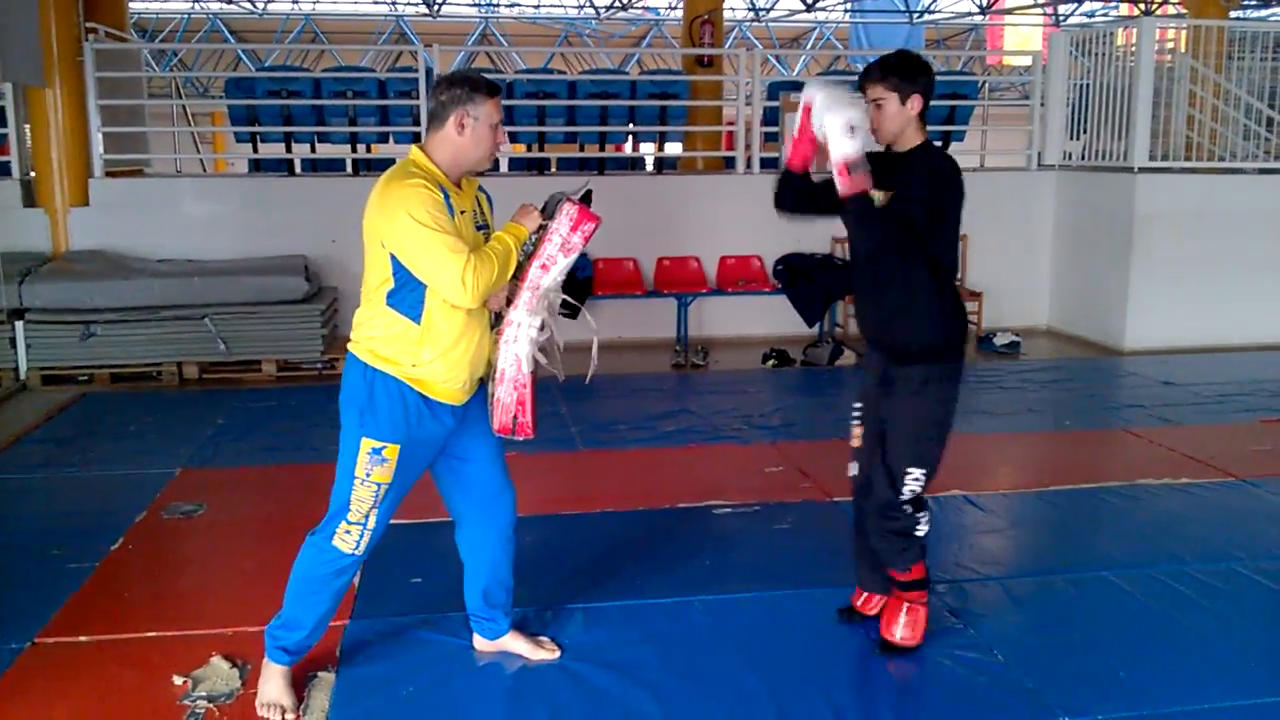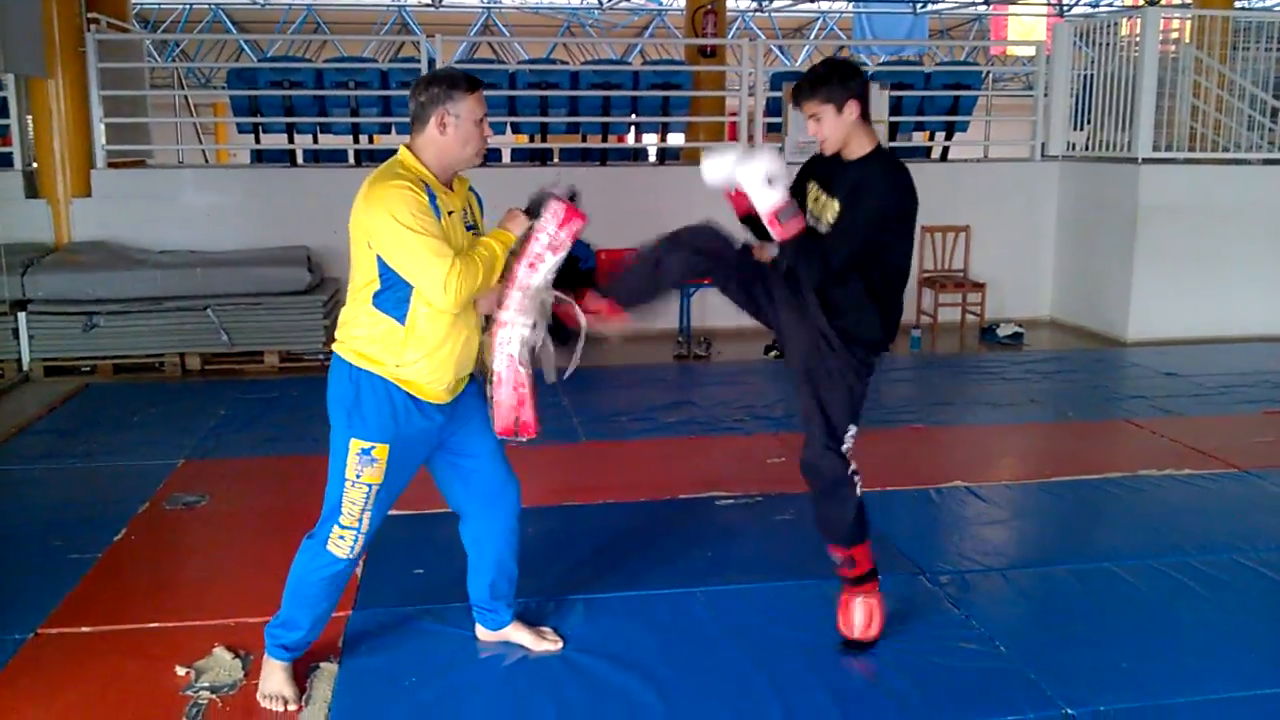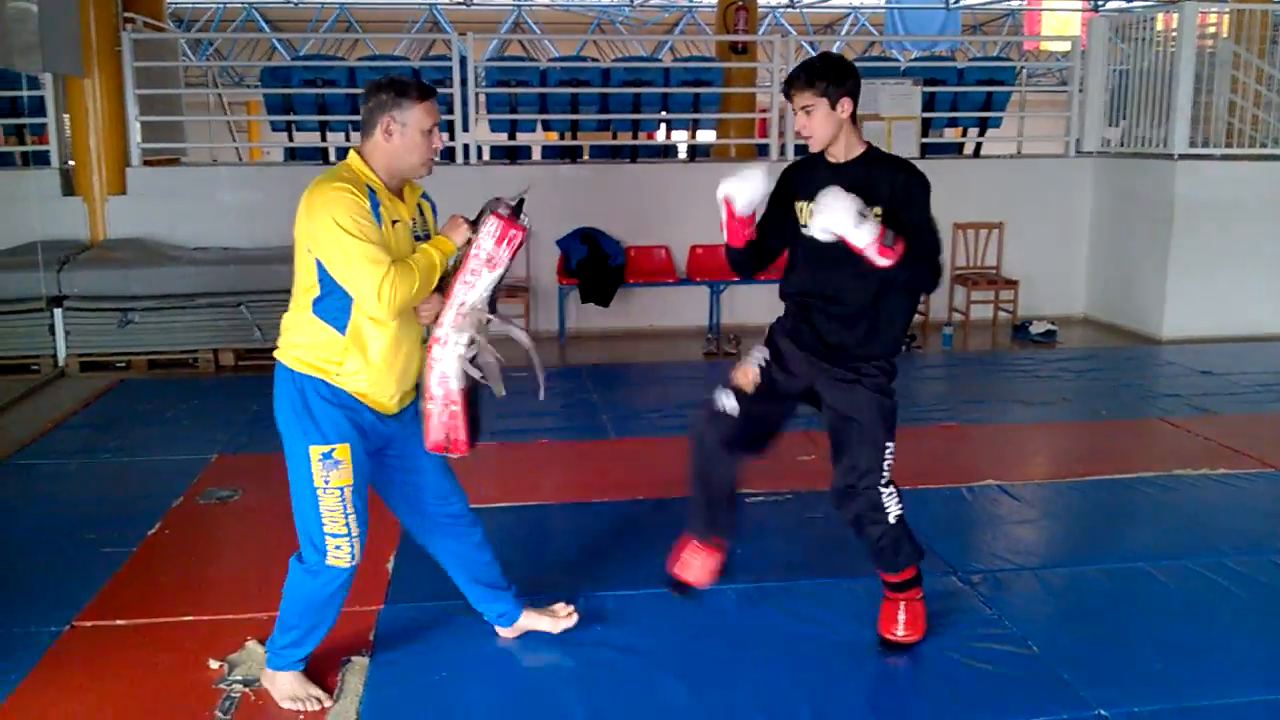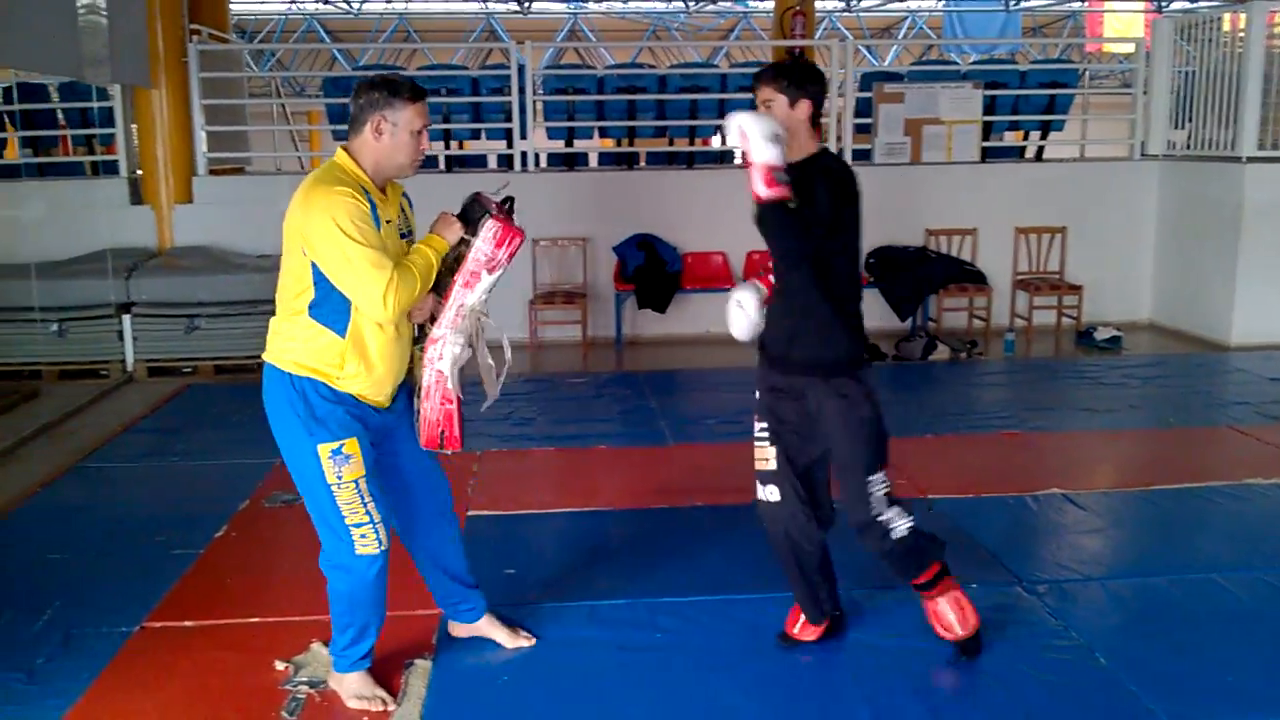
dt=0.3s
person 1, frame 1
left shoulder: (469, 191)
right shoulder: (405, 193)
left elbow: (481, 281)
right elbow: (466, 283)
left wrist: (505, 286)
right wrist: (516, 232)
left hip: (458, 391)
right hip: (393, 390)
left knee: (491, 510)
right knee: (349, 533)
left ankle: (492, 629)
right ankle: (280, 657)
person 1, frame 2
left shoulder: (462, 195)
right shoulder: (390, 194)
left elbow: (474, 280)
right elbow: (452, 282)
left wrist: (493, 292)
right wrist: (505, 235)
left hip: (449, 389)
right hip: (378, 390)
left knee: (494, 500)
right knee: (344, 533)
left ankle: (495, 617)
right ankle: (281, 651)
person 1, frame 3
left shoulder: (412, 200)
right shoulder: (333, 199)
left elbow: (421, 289)
right elbow: (383, 292)
left wrist: (435, 301)
right wrist: (445, 242)
left hip: (393, 396)
right hip: (322, 396)
left knee: (442, 509)
right knee: (334, 548)
left ankle: (506, 613)
right ankle: (282, 662)
person 1, frame 4
left shoulder: (388, 194)
right shoulder: (330, 199)
right elbow: (386, 297)
left wrist: (425, 297)
right wrist: (437, 242)
left hip: (377, 391)
right hip: (314, 394)
left knee: (427, 499)
right knee: (361, 538)
left ankle: (467, 613)
right ankle: (348, 666)
person 2, frame 1
left shoulder: (935, 173)
right shoulder: (872, 167)
left elbow: (875, 240)
right elbow: (792, 201)
left wrist: (851, 179)
right wrist: (804, 146)
left hip: (928, 358)
right hip: (881, 352)
left knee: (900, 485)
right knee: (869, 478)
left ankle: (910, 593)
right ankle: (876, 587)
person 2, frame 2
left shoulder: (890, 184)
right shoulder: (822, 170)
left elbow: (846, 270)
right elbow: (793, 243)
left hip: (849, 336)
right hip: (798, 303)
left knee: (828, 466)
right knee: (700, 245)
left ankle: (859, 580)
right ankle: (610, 302)
person 2, frame 3
left shoulder: (900, 180)
right shoulder: (795, 179)
left elbow: (922, 277)
right elbow: (748, 264)
left wrist: (877, 244)
right wrist: (738, 222)
left hip: (863, 364)
right hip: (797, 341)
left knee: (866, 491)
right knee: (720, 430)
left ankle: (904, 590)
right ankle: (707, 539)
person 2, frame 4
left shoulder: (832, 179)
right shoulder: (786, 174)
left elbow: (801, 252)
left wrist: (769, 184)
right wrist: (763, 296)
left hip: (833, 372)
right hip: (781, 369)
left knee: (866, 502)
right knee: (781, 502)
left ankle: (936, 582)
right ankle: (817, 608)
